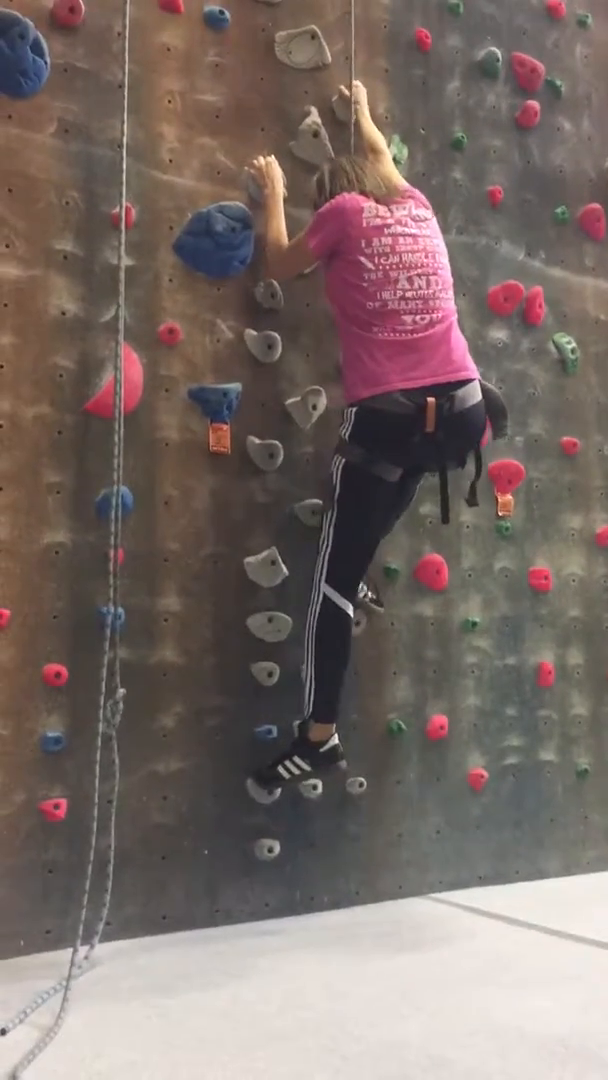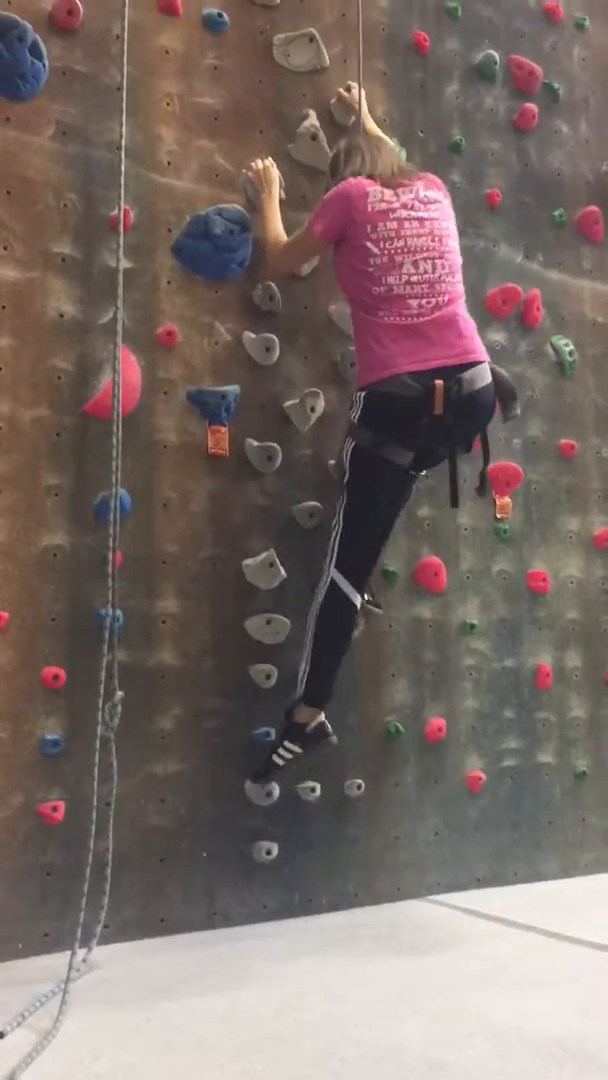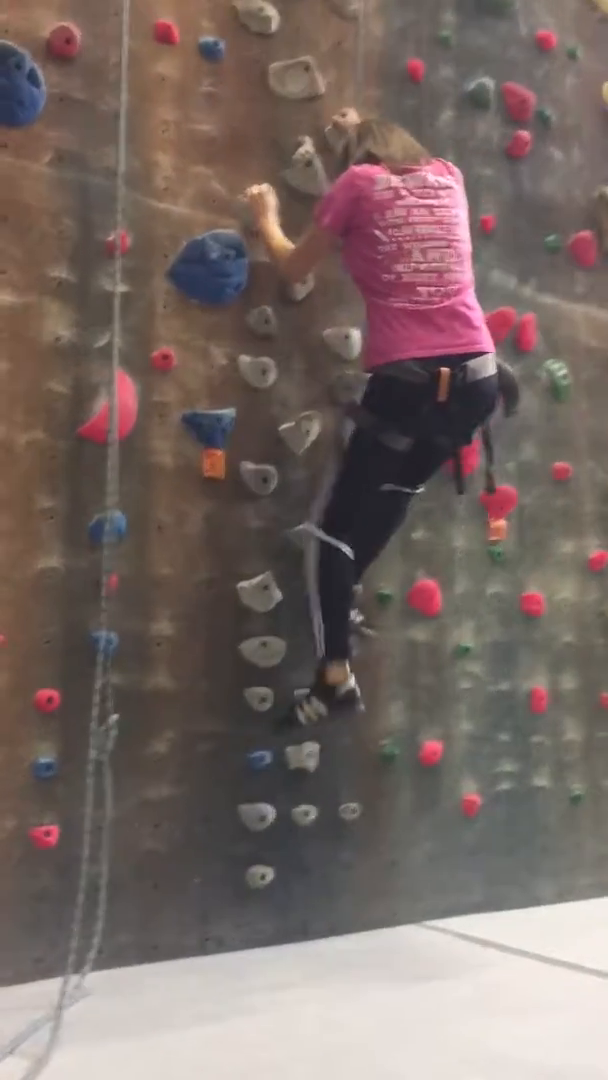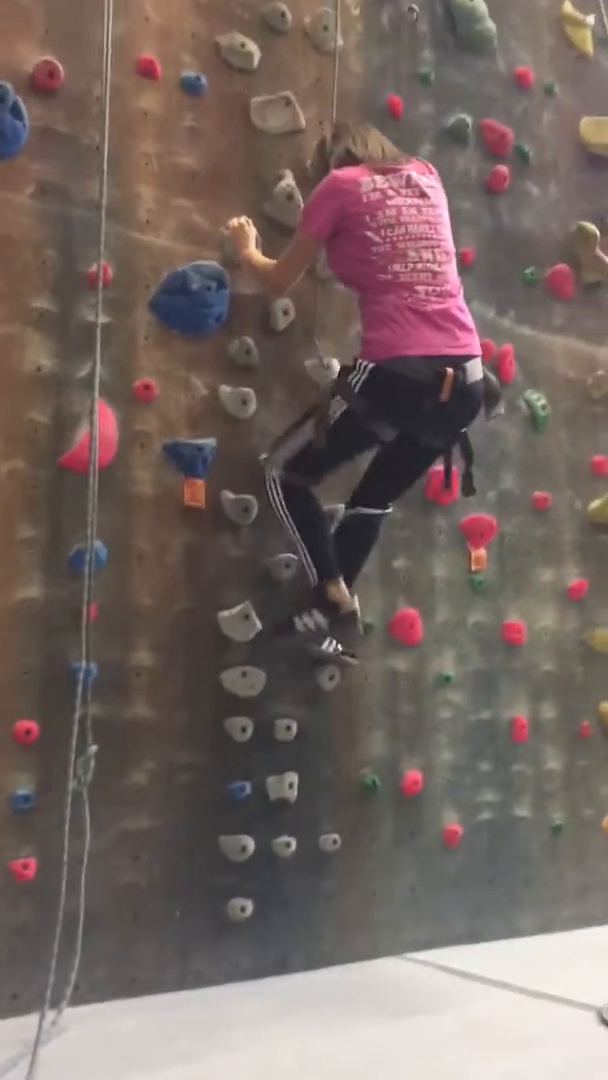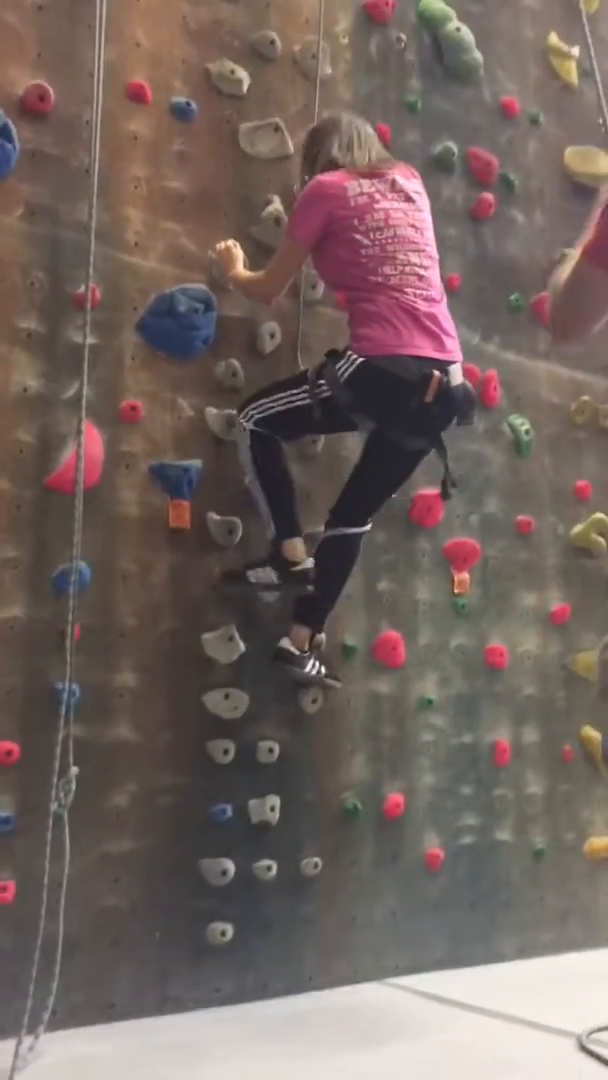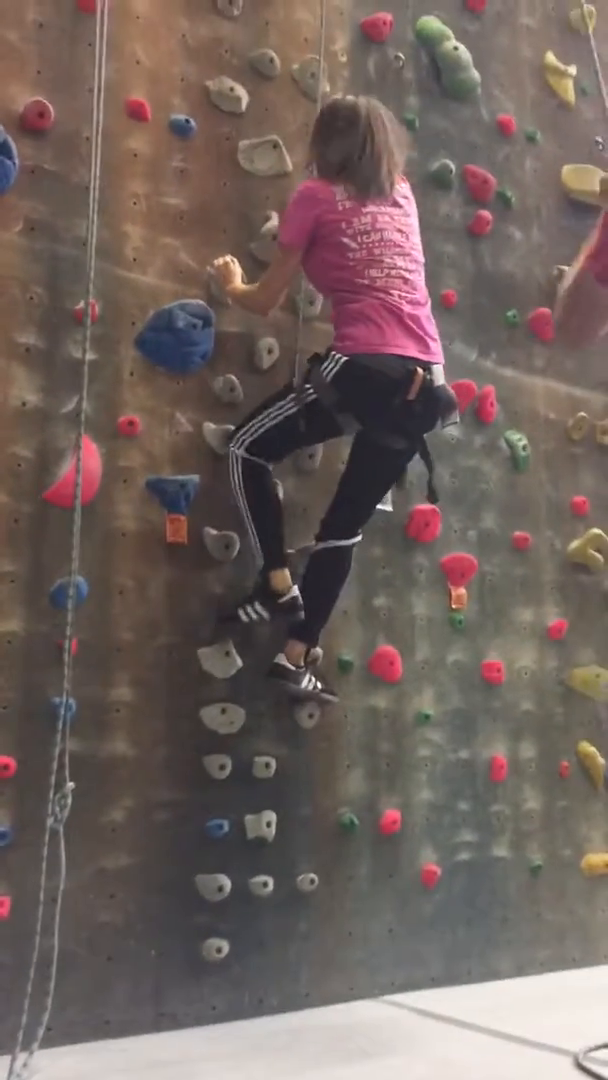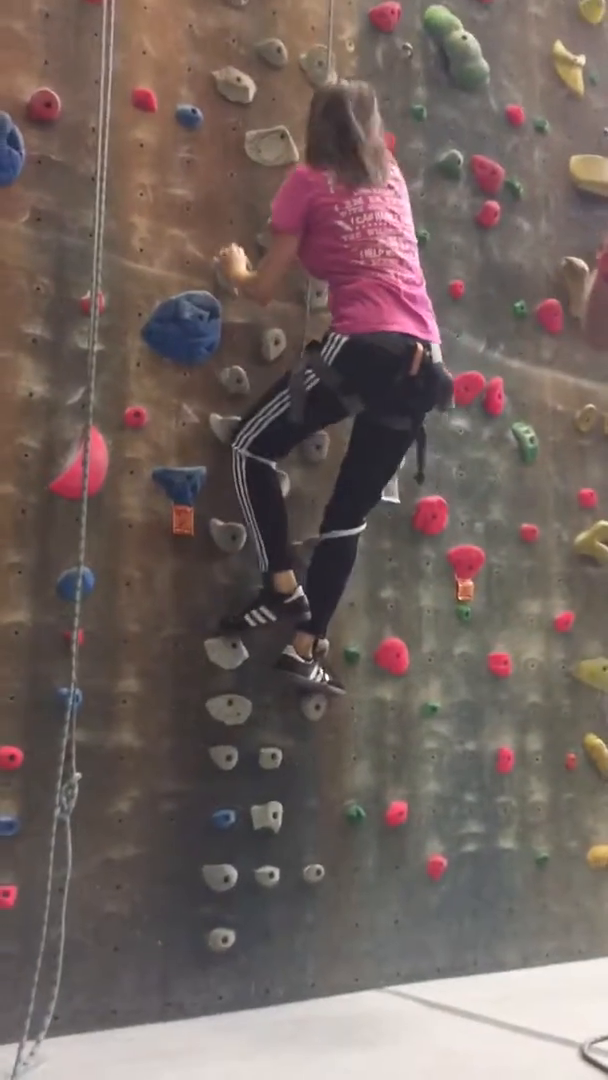
dt=0.2s
person 1, frame 1
left shoulder: (344, 210)
right shoulder: (419, 206)
left elbow: (280, 264)
right elbow: (381, 157)
left wrist: (271, 194)
right wrist: (362, 113)
left hip: (387, 413)
right hip: (461, 406)
left knee: (334, 579)
right knee: (401, 467)
left ankle: (317, 735)
right ankle: (362, 577)
person 1, frame 2
left shoulder: (349, 194)
right shoulder: (434, 189)
left elbow: (281, 259)
right elbow: (387, 154)
left wrist: (268, 197)
right wrist: (364, 116)
left hip: (397, 396)
right hip: (471, 390)
left knee: (343, 563)
right knee: (401, 465)
left ankle: (307, 717)
right ankle: (359, 580)
person 1, frame 3
left shoulder: (359, 181)
right shoulder: (447, 175)
left elbow: (293, 267)
left wrist: (266, 217)
right wrist: (363, 130)
left hip: (403, 381)
right hip: (477, 377)
left knee: (333, 528)
right knee: (398, 483)
left ankle: (334, 675)
right ankle: (341, 595)
person 1, frame 4
left shoulder: (340, 184)
right shoulder: (426, 176)
left elbow: (281, 280)
left wrist: (247, 251)
left hip: (395, 372)
right hip: (464, 377)
left knee: (287, 473)
right knee: (374, 499)
left ankle: (335, 598)
right ankle: (328, 621)
person 1, frame 5
left shoulder: (327, 189)
right shoulder: (410, 183)
left elbow: (270, 289)
left wrist: (234, 271)
left hip: (380, 371)
right hip: (442, 381)
left knee: (255, 423)
right knee: (353, 516)
left ankle: (291, 556)
right ankle: (304, 641)
person 1, frame 6
left shoulder: (315, 196)
right shoulder: (401, 193)
left elbow: (265, 301)
left wrist: (231, 285)
left hip: (363, 369)
right hip: (424, 381)
left knee: (247, 448)
right knee: (345, 524)
left ankle: (277, 583)
right ankle: (299, 654)
person 1, frame 7
left shoulder: (307, 182)
right shoulder: (391, 176)
left elbow: (264, 289)
left wrist: (233, 270)
left hip: (363, 348)
right hip: (422, 360)
left knee: (250, 447)
right knee: (350, 511)
left ankle: (283, 586)
right ankle: (307, 645)
